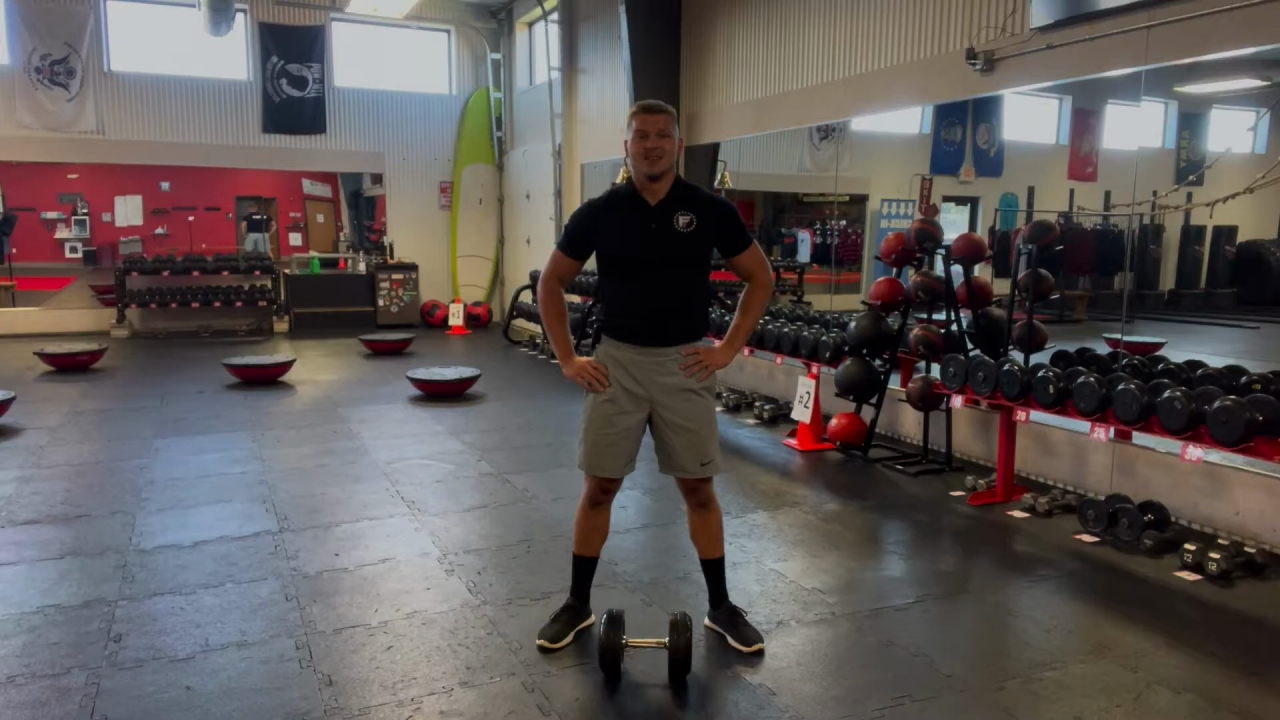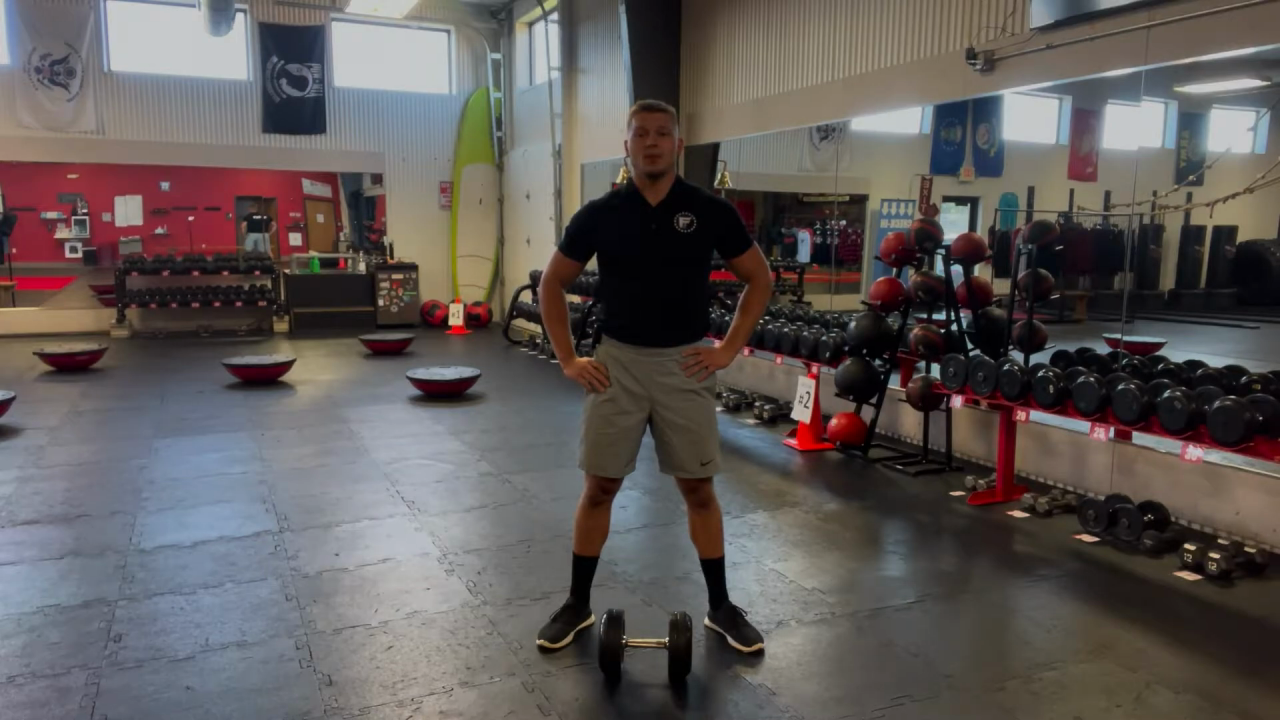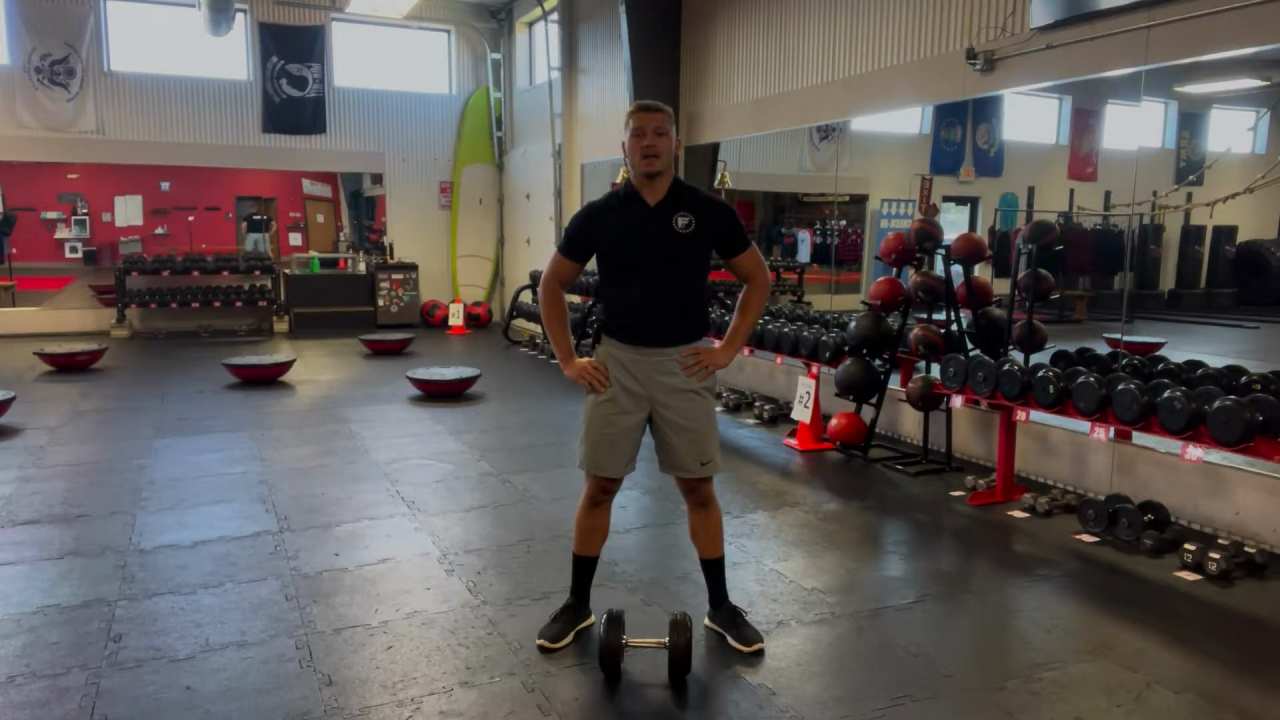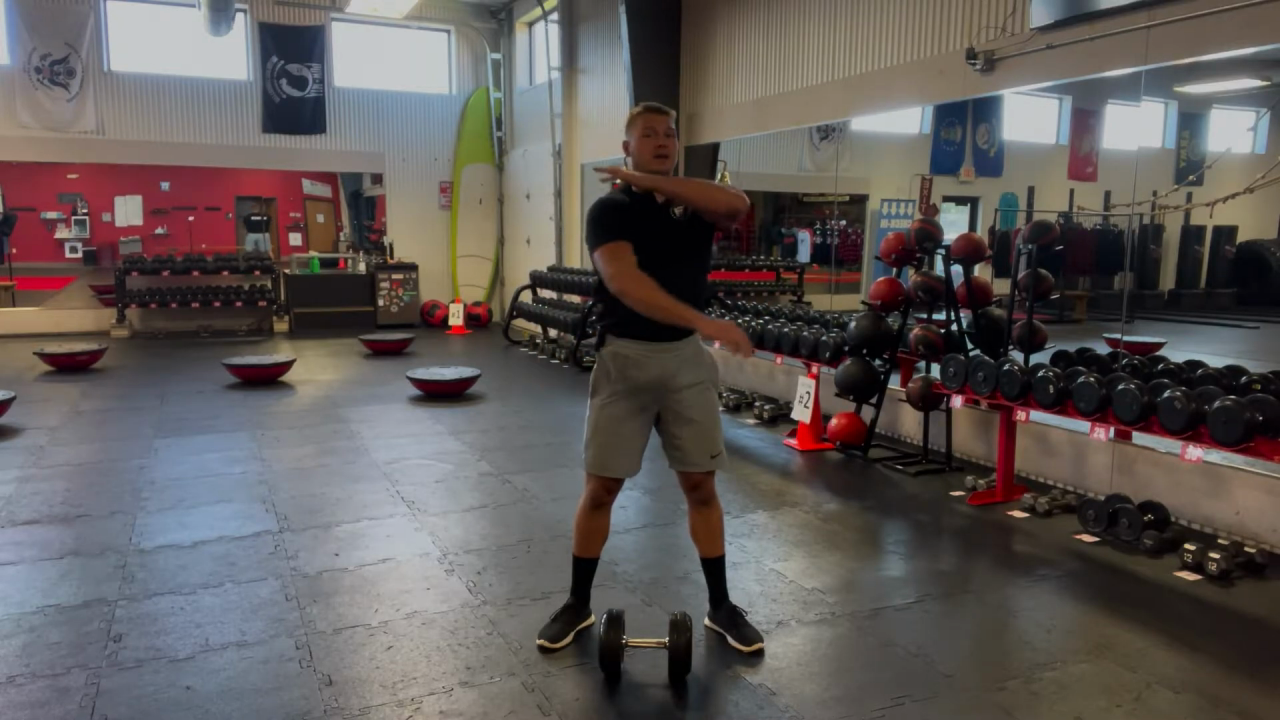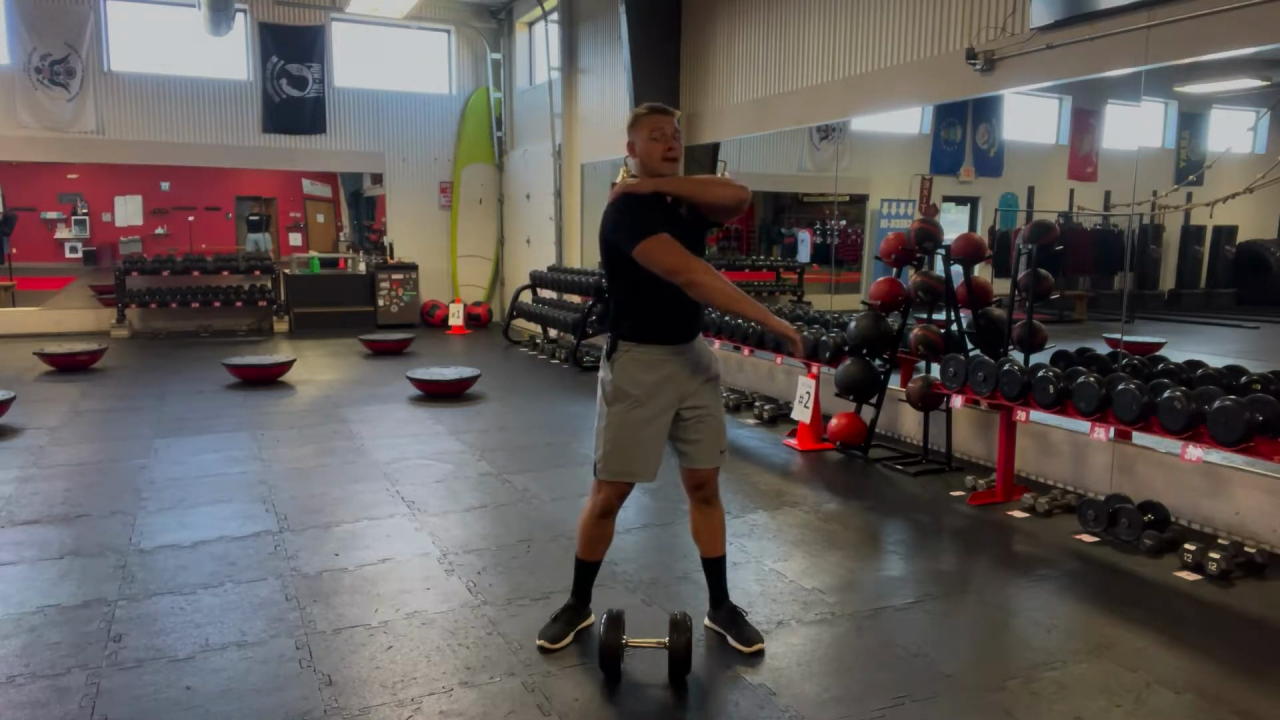
dt=1s
person 1, frame 1
left shoulder: (709, 209)
right shoulder: (599, 213)
left elbow: (760, 278)
right elbow: (551, 282)
left wrist: (729, 347)
right wrist: (567, 358)
left hip: (684, 363)
right hip: (617, 362)
left knee: (698, 488)
right knee: (599, 487)
left ankle: (720, 606)
right ankle: (577, 604)
person 1, frame 2
left shoulder: (710, 210)
right shoulder: (600, 214)
left elbow: (759, 279)
right elbow: (552, 283)
left wrist: (729, 348)
right wrist: (568, 358)
left hip: (684, 364)
right hip: (618, 363)
left knee: (698, 488)
right knee: (599, 486)
left ankle: (720, 606)
right ankle: (577, 604)
person 1, frame 3
left shoulder: (709, 211)
right shoulder: (599, 215)
left elbow: (758, 279)
right elbow: (551, 284)
left wrist: (728, 348)
right wrist: (568, 358)
left hip: (684, 365)
right hip: (617, 364)
left knee: (698, 488)
right knee: (599, 486)
left ankle: (720, 606)
right ankle: (577, 604)
person 1, frame 4
left shoulder: (696, 206)
right shoulder: (609, 210)
left elbow: (736, 203)
right elbow: (624, 281)
left wrist: (651, 181)
right wrist: (703, 321)
left hip: (687, 359)
right hip: (625, 359)
left knee: (701, 486)
right knee: (601, 488)
left ankle: (720, 605)
right ankle: (578, 604)
person 1, frame 5
left shoulder: (688, 201)
right shoulder: (627, 209)
left elbow: (738, 197)
right elbow: (687, 274)
left wrist: (661, 184)
right wrist: (769, 319)
left hip: (693, 357)
right hip: (638, 363)
left knee: (704, 485)
right knee: (609, 492)
left ankle: (720, 606)
right ankle: (579, 604)
